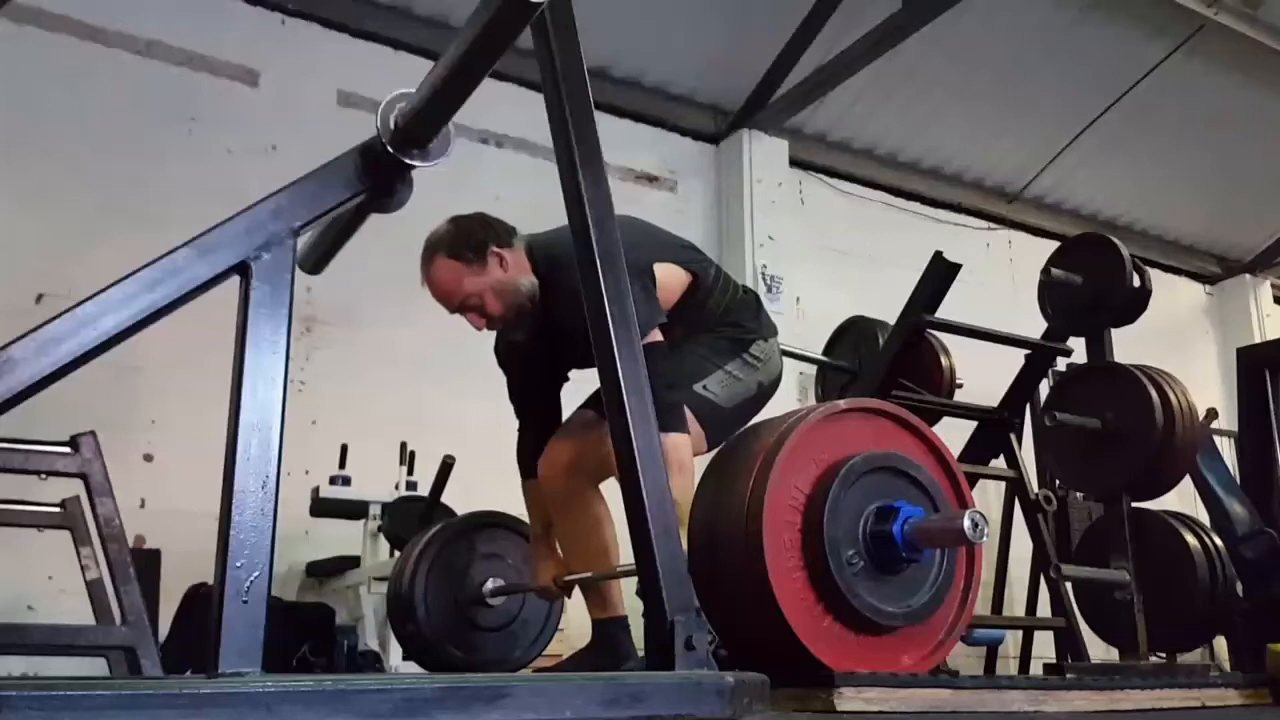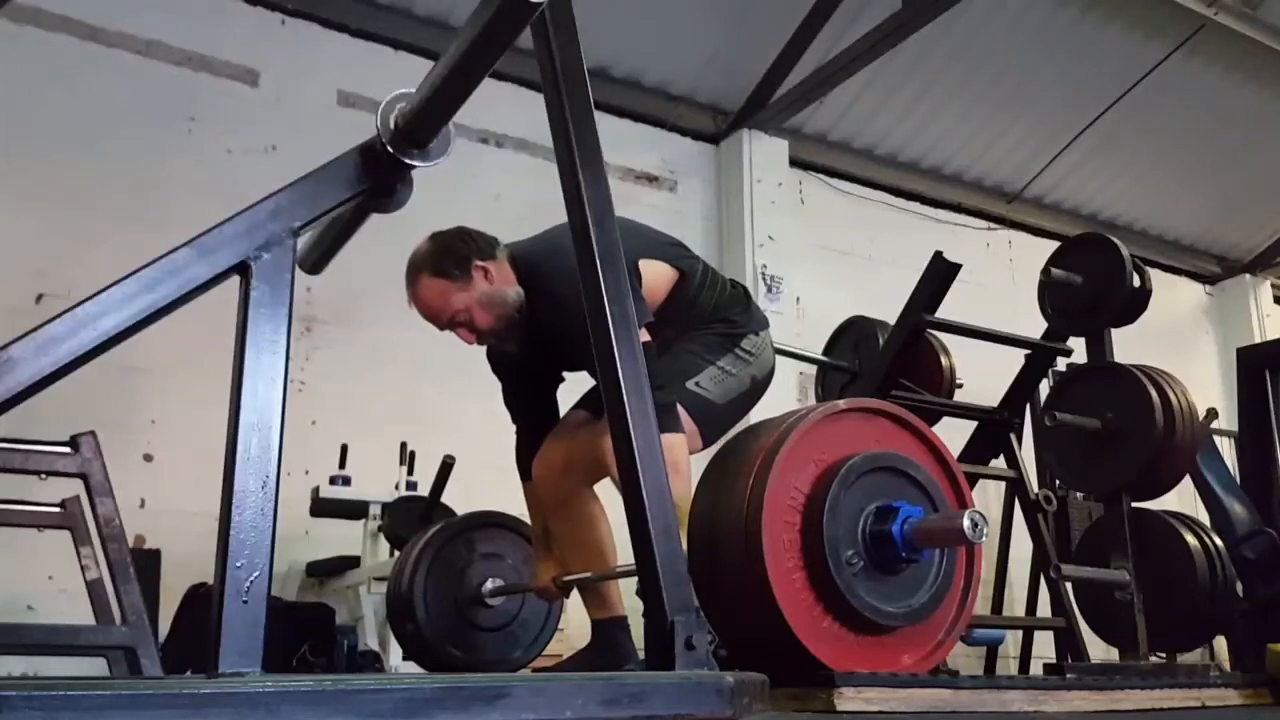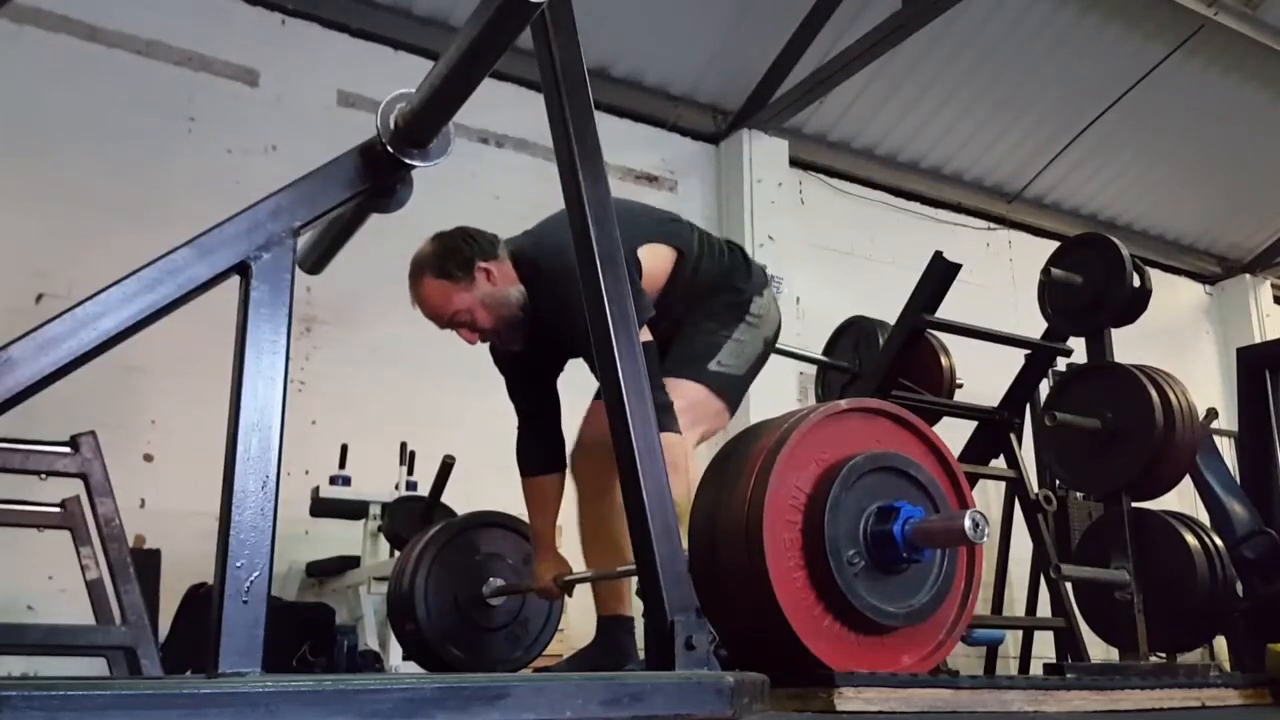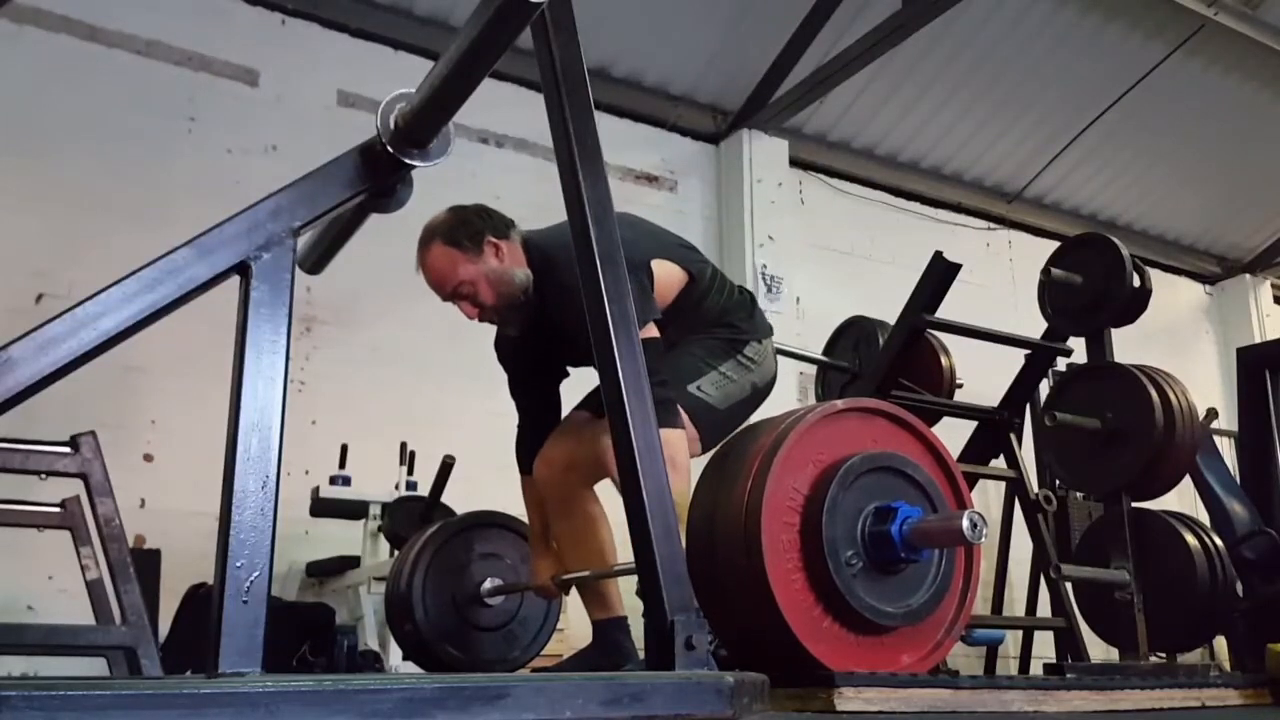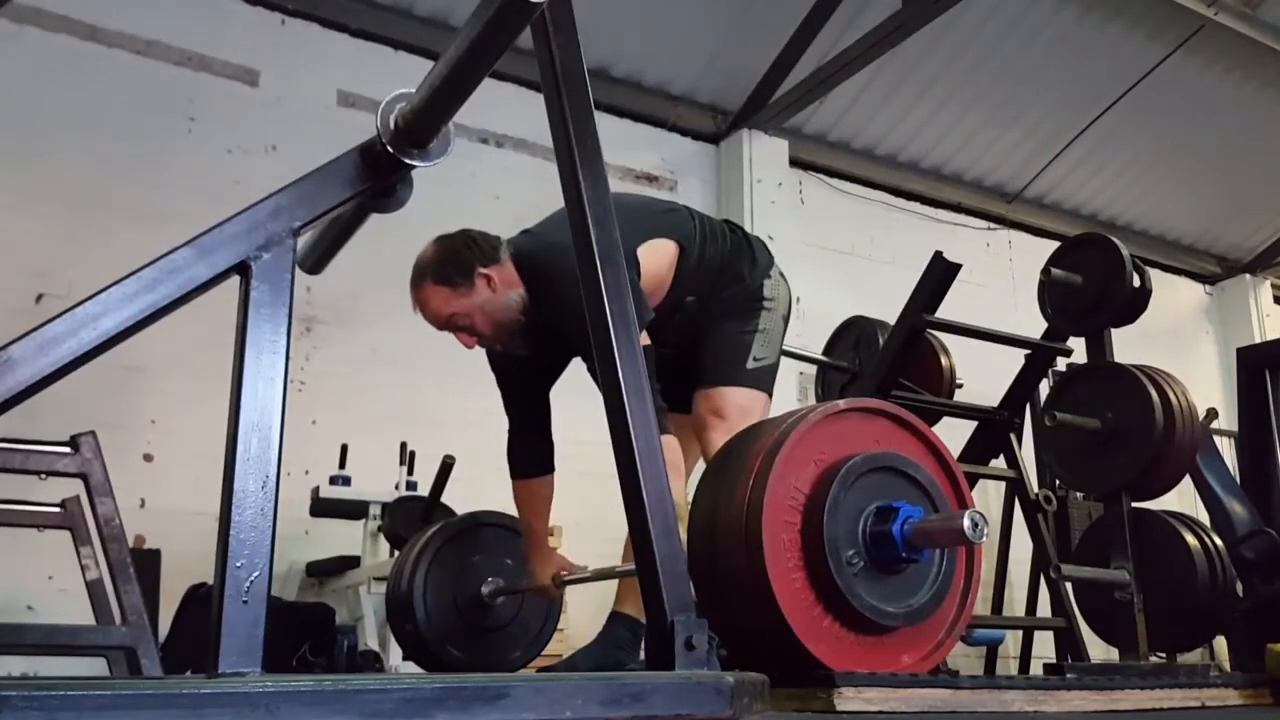
dt=0.7s
person 1, frame 1
left shoulder: (586, 273)
right shoulder: (518, 334)
left elbow: (658, 401)
right elbow: (535, 436)
left wrist: (682, 543)
right wrist: (543, 552)
left hip: (734, 345)
right knee: (561, 464)
right ankle: (612, 642)
person 1, frame 2
left shoulder: (572, 277)
right shoulder: (510, 337)
left elbow: (651, 403)
right elbow: (534, 438)
left wrist: (681, 544)
right wrist: (544, 553)
left hip: (727, 339)
right hip: (660, 351)
right knee: (556, 466)
right ankle: (612, 642)
person 1, frame 3
left shoulder: (574, 272)
right shoulder: (514, 326)
left elbow: (649, 400)
right elbow: (538, 436)
right wrist: (543, 551)
left hip: (732, 304)
right hip: (667, 323)
right knee: (593, 458)
right ankle: (615, 640)
person 1, frame 4
left shoulder: (584, 267)
right shoulder: (519, 328)
left elbow: (653, 397)
right elbow: (536, 432)
right wrist: (541, 550)
left hip: (730, 344)
right hip: (656, 355)
right knee: (556, 466)
right ankle: (611, 642)
person 1, frame 5
left shoulder: (573, 276)
right shoulder: (513, 329)
right elbow: (529, 439)
right wrist: (538, 551)
left hip: (740, 294)
right hip: (676, 323)
left knee: (726, 447)
right ankle: (620, 639)
